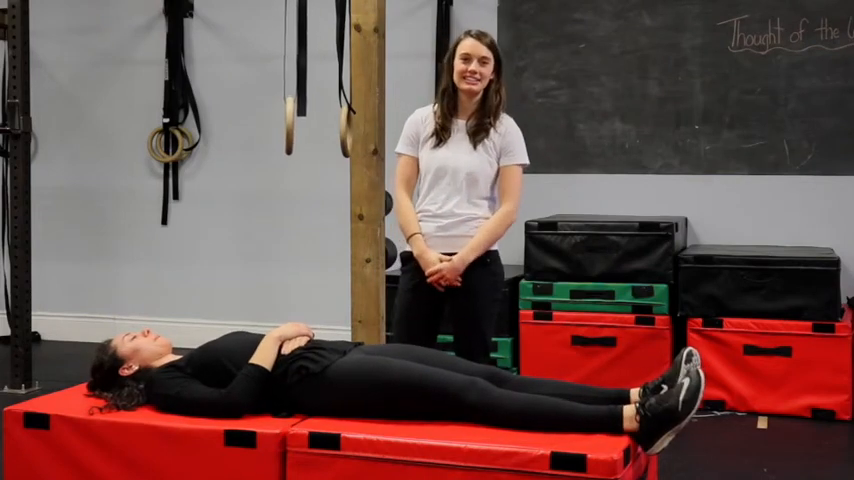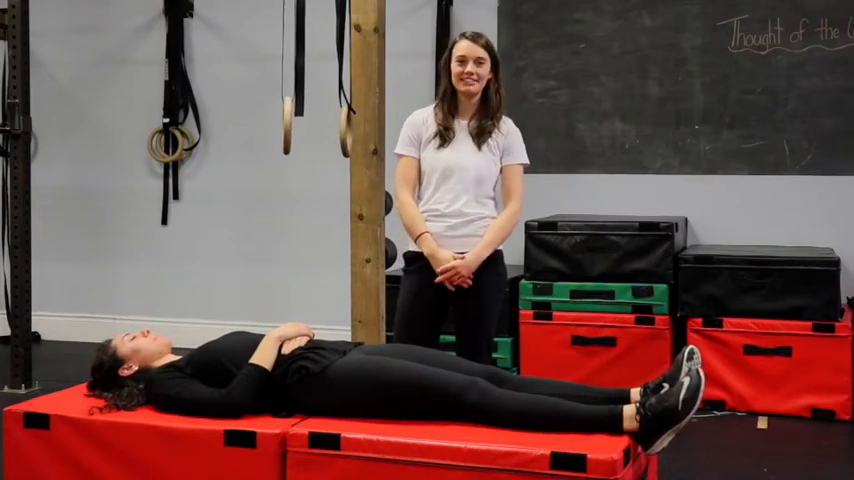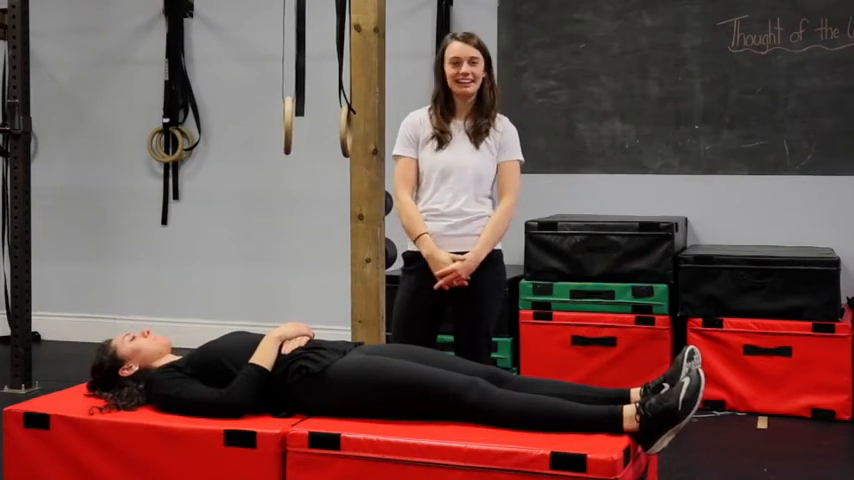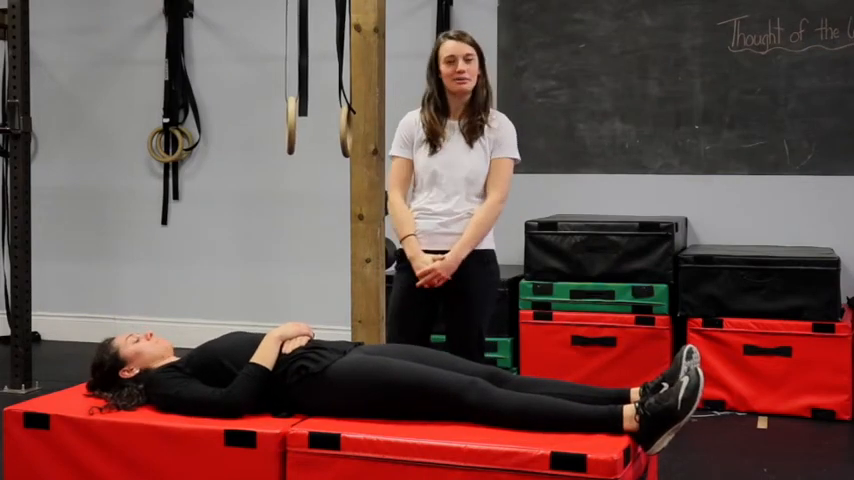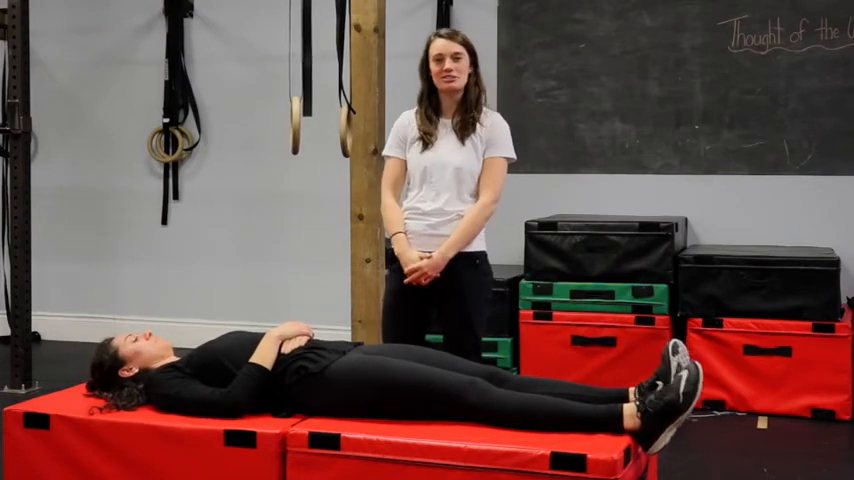
dt=0.3s
person 1, frame 1
left shoulder: (194, 358)
right shoulder: (166, 385)
right elbow: (236, 402)
left wrist: (284, 338)
right wrist: (273, 340)
left hip: (339, 355)
right hip: (319, 384)
left knee: (490, 376)
right knee: (472, 398)
left ankle: (638, 397)
right ankle: (632, 422)
person 1, frame 2
left shoulder: (194, 359)
right shoulder: (166, 386)
right elbow: (237, 402)
left wrist: (287, 337)
right wrist: (275, 339)
left hip: (339, 354)
right hip: (318, 383)
left knee: (488, 374)
right knee: (473, 397)
left ankle: (638, 397)
right ankle: (632, 421)
person 1, frame 3
left shoulder: (191, 358)
right shoulder: (165, 386)
right elbow: (237, 401)
left wrist: (285, 337)
right wrist: (273, 339)
left hip: (340, 355)
right hip: (319, 384)
left knee: (491, 375)
right knee: (473, 397)
left ankle: (637, 397)
right ankle: (632, 422)
person 1, frame 4
left shoulder: (193, 358)
right shoulder: (167, 385)
right elbow: (237, 401)
left wrist: (286, 337)
right wrist: (274, 339)
left hip: (341, 355)
right hip: (317, 383)
left knee: (491, 376)
right knee: (473, 398)
left ankle: (637, 396)
right ankle: (632, 422)
person 1, frame 5
left shoulder: (193, 359)
right shoulder: (165, 386)
right elbow: (236, 402)
left wrist: (288, 334)
right wrist: (274, 339)
left hip: (339, 354)
right hip: (320, 383)
left knee: (493, 376)
right knee: (473, 396)
left ankle: (636, 395)
right ankle: (632, 420)
person 2, frame 1
left shoulder: (505, 130)
right shoulder: (421, 121)
left elbow: (508, 208)
right elbow: (402, 194)
left wrist: (461, 260)
right wrist: (422, 252)
left hip: (478, 263)
right hip: (420, 259)
left knee: (472, 362)
person 2, frame 2
left shoulder: (504, 131)
right shoulder: (420, 122)
left elbow: (513, 206)
right elbow: (404, 195)
left wrist: (473, 259)
right wrist: (434, 252)
left hip: (483, 262)
right hip: (424, 259)
left knee: (474, 363)
person 2, frame 3
left shoulder: (502, 130)
right shoulder: (417, 123)
left elbow: (508, 202)
right elbow: (404, 196)
left wrist: (470, 260)
right wrist: (433, 253)
left hip: (482, 261)
right hip: (423, 258)
left knee: (472, 362)
person 2, frame 4
left shoulder: (498, 127)
right shoulder: (413, 123)
left elbow: (495, 200)
right elbow: (396, 195)
left wrist: (452, 259)
right wrist: (415, 254)
left hip: (473, 259)
right hip: (416, 258)
left knee: (466, 361)
person 2, frame 5
left shoulder: (491, 126)
right shoulder: (408, 124)
left elbow: (488, 201)
right elbow: (389, 195)
left wrist: (442, 256)
right wrist: (403, 250)
left hip: (465, 260)
right hip: (407, 260)
left knee: (463, 362)
